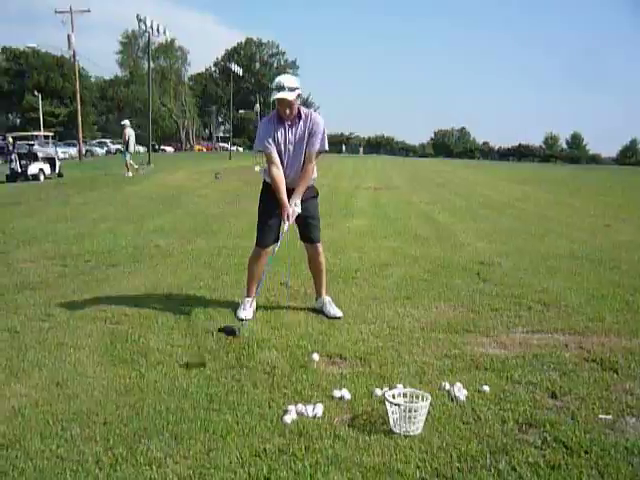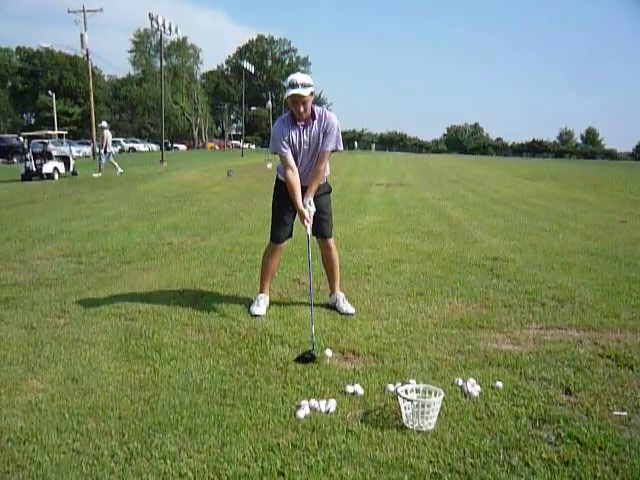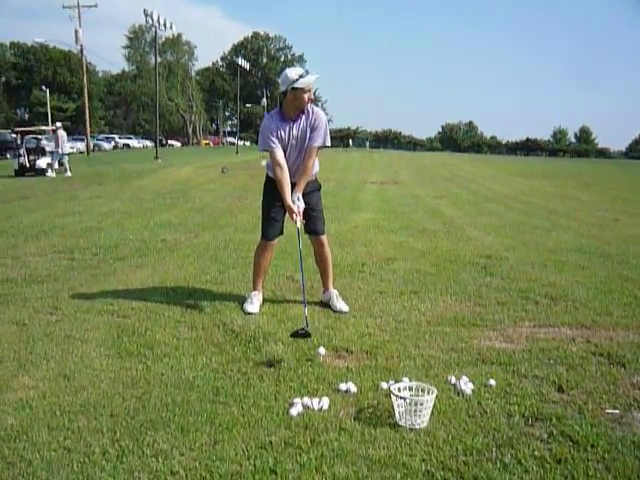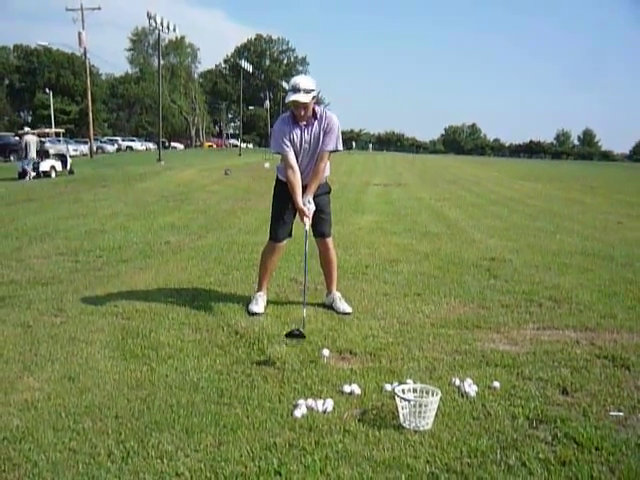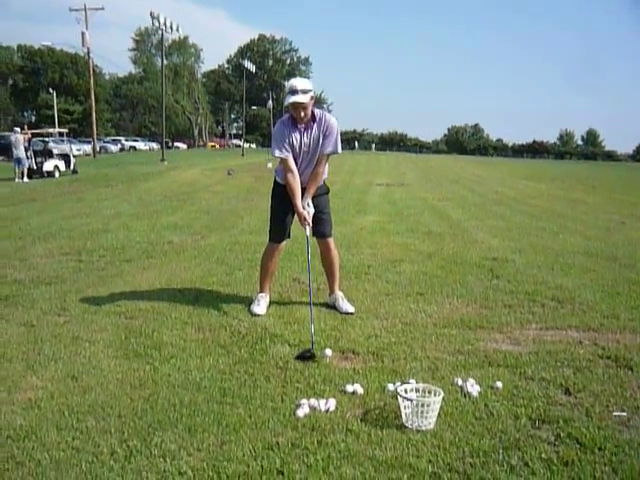
dt=1s
person 1, frame 1
left shoulder: (314, 121)
right shoulder: (267, 125)
left elbow: (310, 163)
right elbow: (274, 165)
left wrist: (296, 199)
right wrist: (284, 204)
left hip: (304, 189)
right hip: (274, 190)
left knee: (315, 246)
right knee: (262, 246)
left ankle: (322, 298)
right ankle: (249, 299)
person 1, frame 2
left shoulder: (328, 120)
right shoulder: (281, 127)
left elbow: (322, 163)
right elbow: (289, 168)
left wrist: (309, 197)
right wrist: (299, 206)
left hip: (318, 187)
right hip: (286, 187)
left knee: (327, 241)
right knee: (276, 242)
left ankle: (336, 295)
right ankle: (263, 295)
person 1, frame 3
left shoulder: (317, 116)
right shoulder: (270, 122)
left elbow: (310, 159)
right elbow: (278, 164)
left wrist: (297, 194)
right wrist: (287, 202)
left hip: (308, 183)
right hip: (276, 184)
left knee: (319, 238)
right knee: (268, 239)
left ankle: (329, 292)
right ankle: (256, 292)
person 1, frame 4
left shoulder: (329, 121)
right shoulder: (282, 125)
left elbow: (322, 162)
right elbow: (291, 167)
left wrist: (308, 197)
right wrist: (299, 204)
left hip: (318, 187)
right hip: (286, 186)
left knee: (325, 240)
right knee: (276, 241)
left ankle: (332, 294)
right ankle: (261, 293)
person 1, frame 5
left shoulder: (328, 123)
right shoulder: (282, 128)
left elbow: (321, 165)
right elbow: (289, 170)
left wrist: (307, 199)
right wrist: (298, 208)
left hip: (316, 188)
right hip: (285, 188)
left knee: (327, 240)
right knee: (275, 242)
left ankle: (335, 294)
right ankle: (263, 294)
